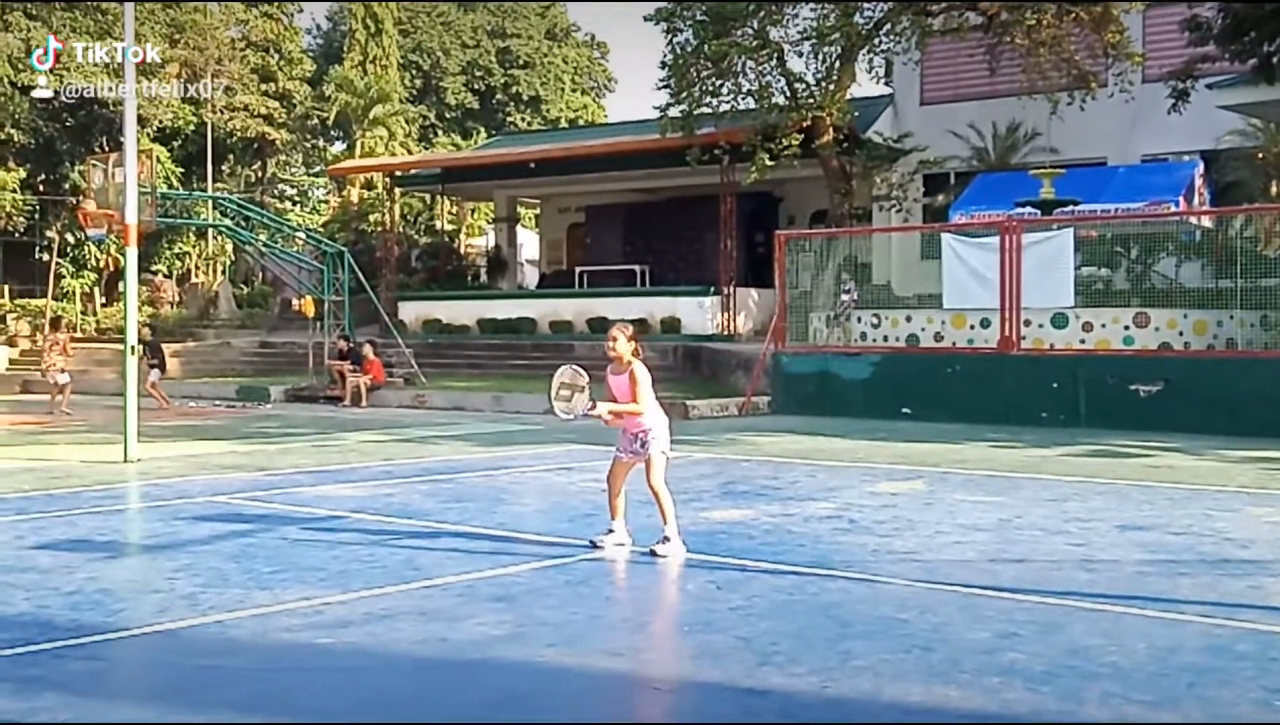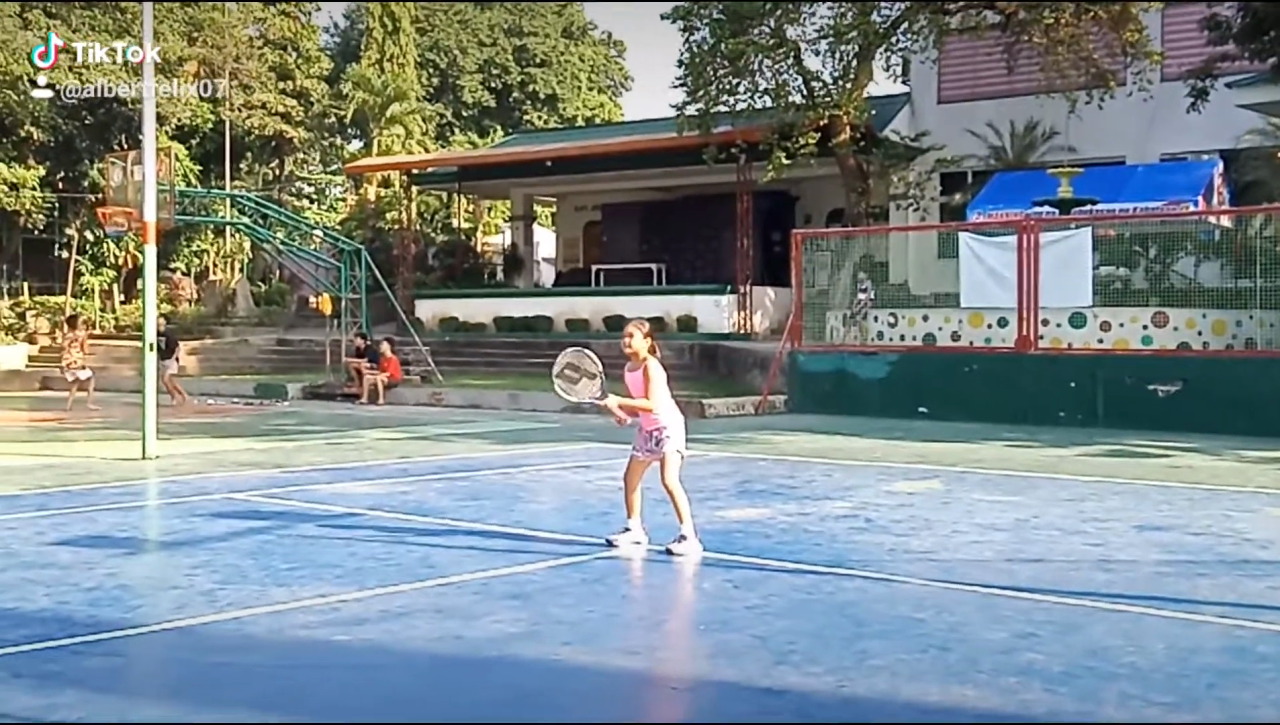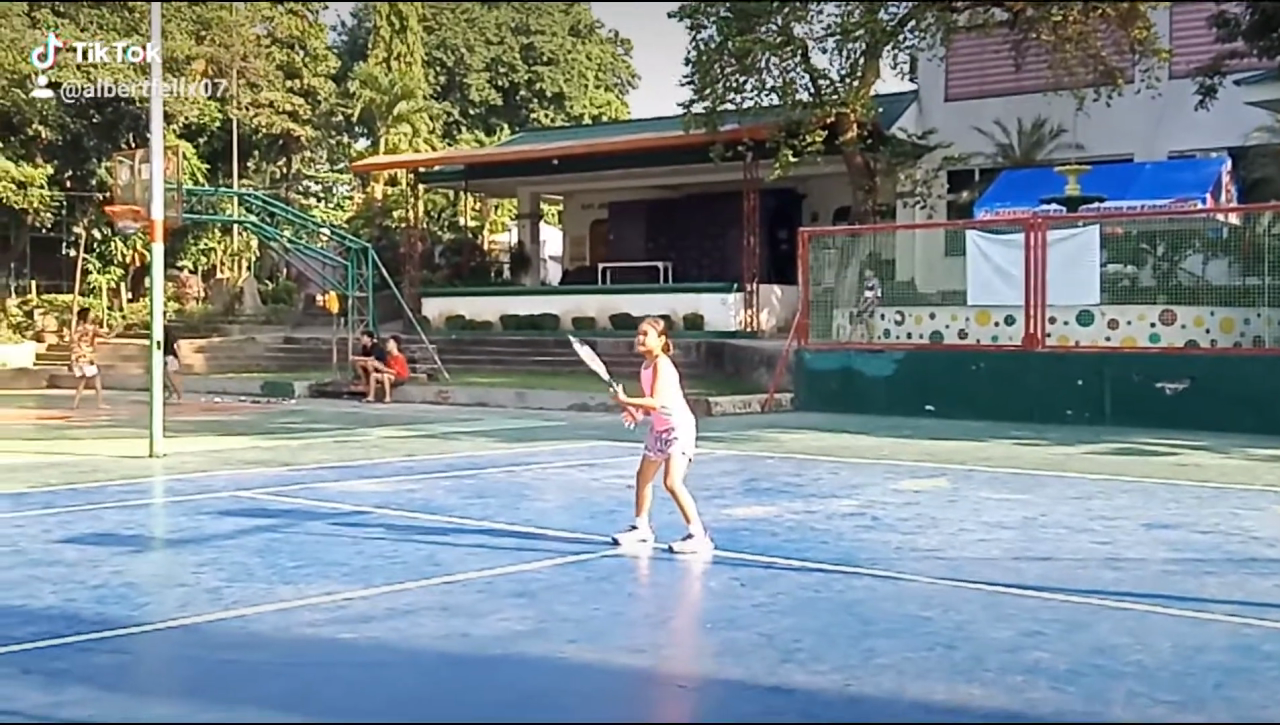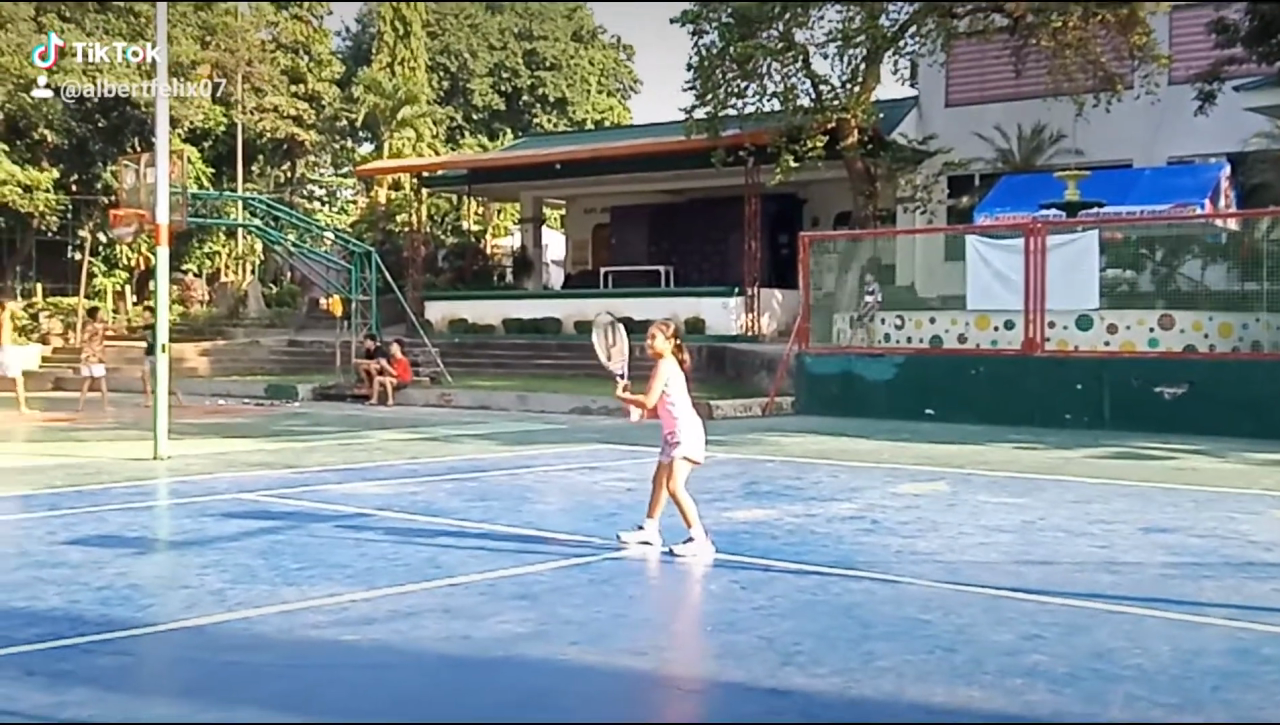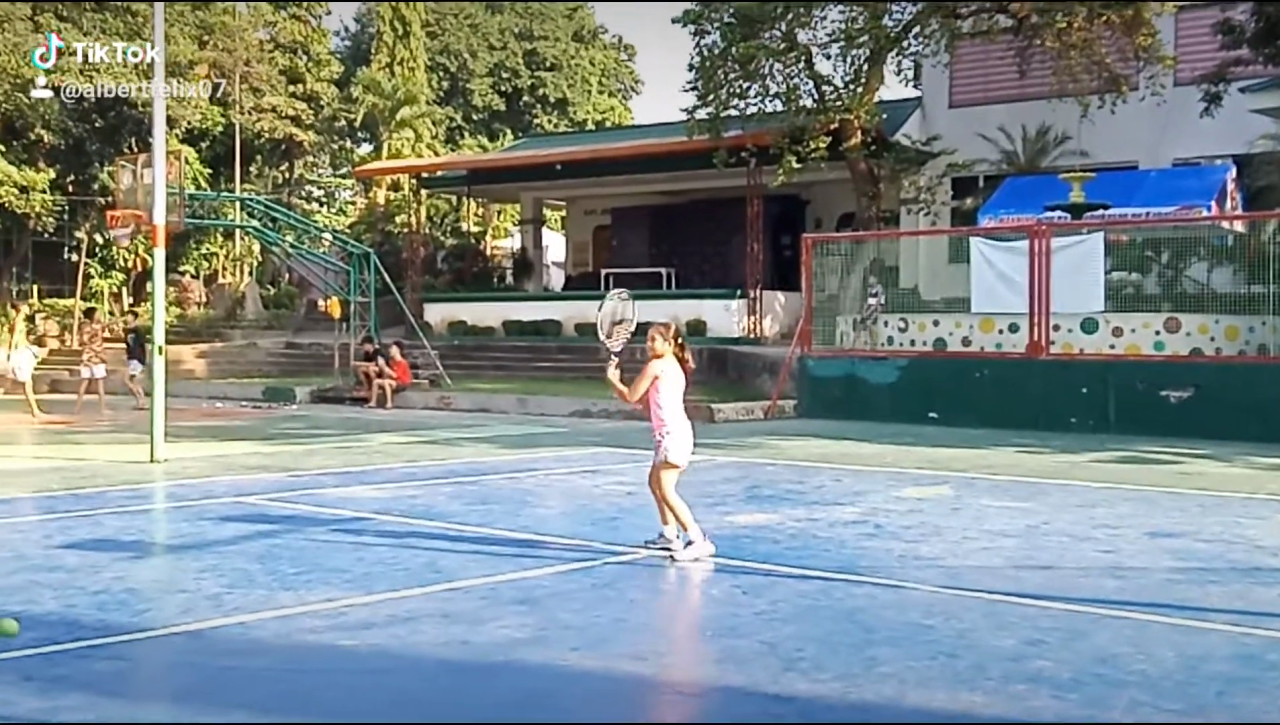
dt=0.2s
person 1, frame 1
left shoulder: (636, 370)
right shoulder: (610, 371)
left elbow: (641, 408)
left wrist: (609, 407)
right wrist: (611, 416)
left hip: (653, 429)
right hip: (630, 432)
left knee: (655, 482)
right knee: (614, 479)
left ankle: (673, 537)
right ankle: (619, 531)
person 1, frame 2
left shoulder: (651, 366)
right shoulder: (629, 368)
left elbow: (651, 404)
left wrist: (618, 401)
right wrist: (623, 412)
left hip: (668, 427)
right hip: (647, 430)
left knee: (670, 480)
right knee: (631, 478)
left ankle: (689, 536)
right ankle: (635, 529)
person 1, frame 3
left shoulder: (660, 364)
right shoulder: (646, 365)
left elbow: (655, 402)
left wrist: (625, 400)
right wrist: (636, 411)
left hip: (678, 429)
right hip: (660, 430)
left knee: (672, 482)
right knee: (643, 477)
left ankle: (698, 535)
right ankle: (641, 527)
person 1, frame 4
left shoulder: (664, 365)
right shoulder: (668, 365)
left elbow: (649, 402)
right elbow: (659, 407)
left wrist: (622, 396)
right wrist: (633, 401)
left hip: (685, 431)
right hip: (674, 433)
left knee: (674, 486)
right knee: (660, 480)
left ankle: (699, 539)
right ankle: (649, 529)
person 1, frame 5
left shoulder: (656, 365)
right shoulder: (675, 368)
left elbow: (632, 397)
right elbow: (648, 399)
left wrist: (613, 380)
right wrist: (622, 389)
left hip: (672, 434)
right hip: (675, 434)
left knee: (663, 490)
right knee: (659, 485)
left ankle: (698, 541)
right ankle: (670, 534)
